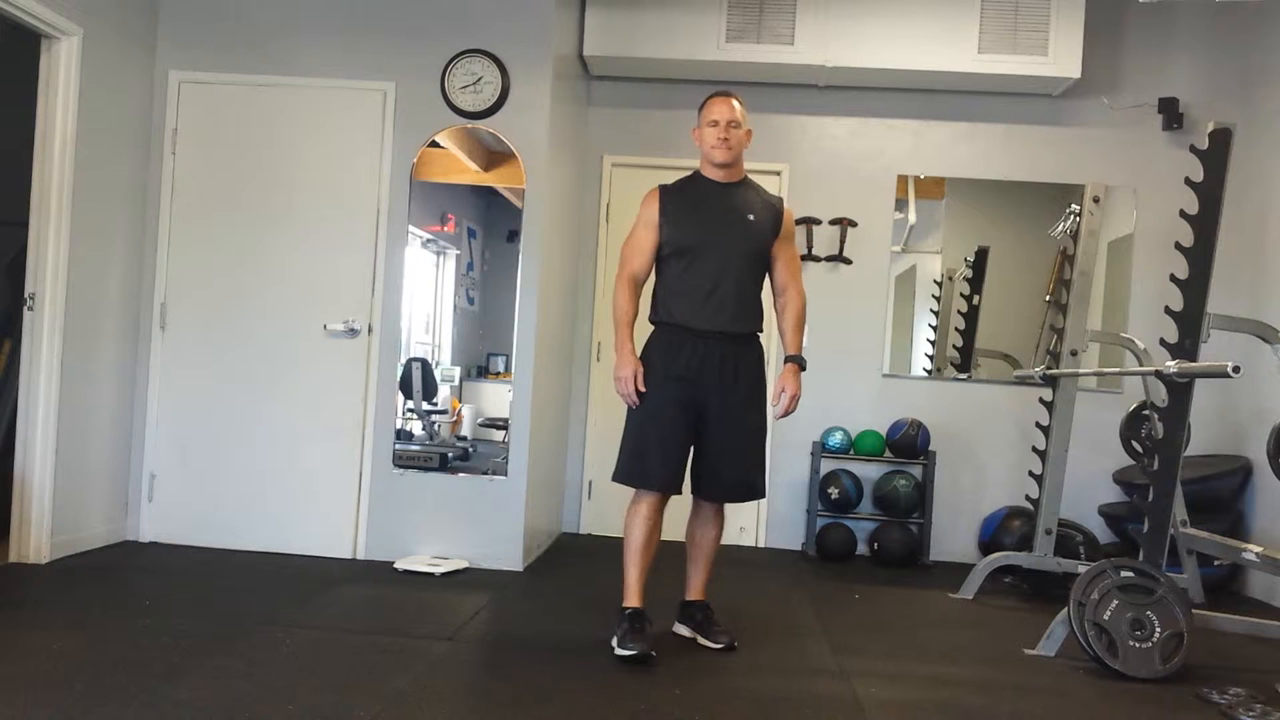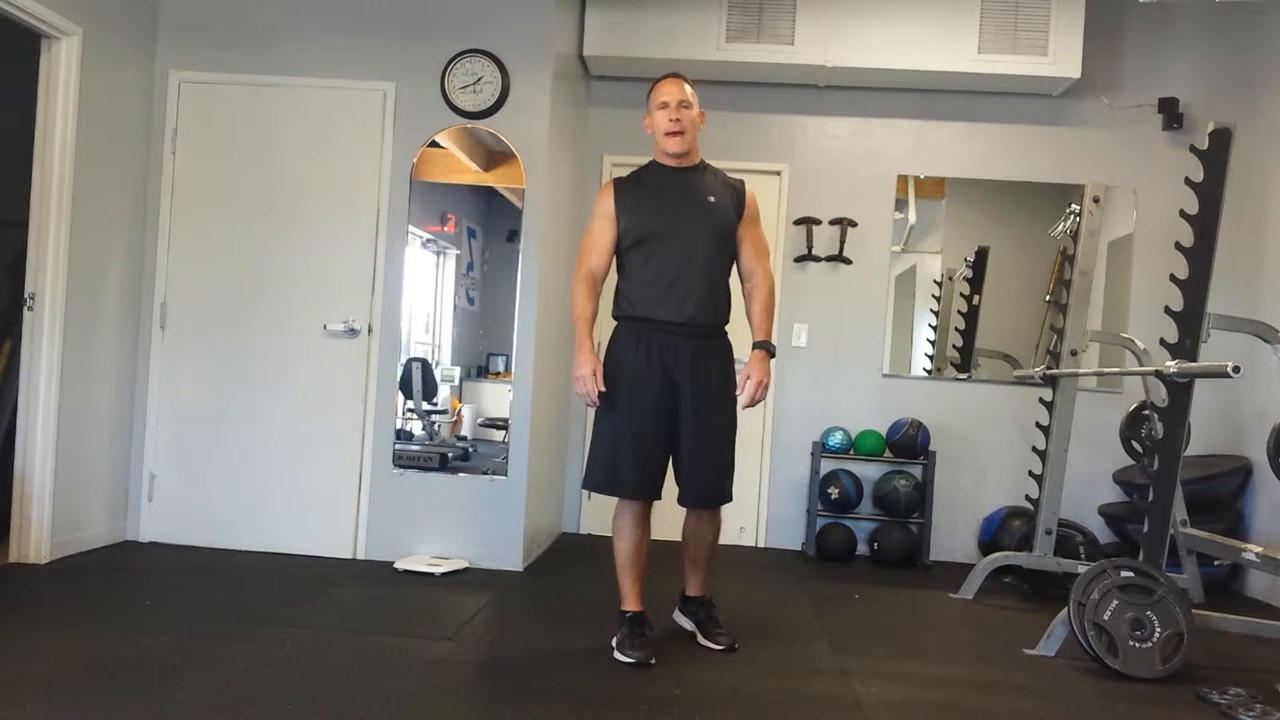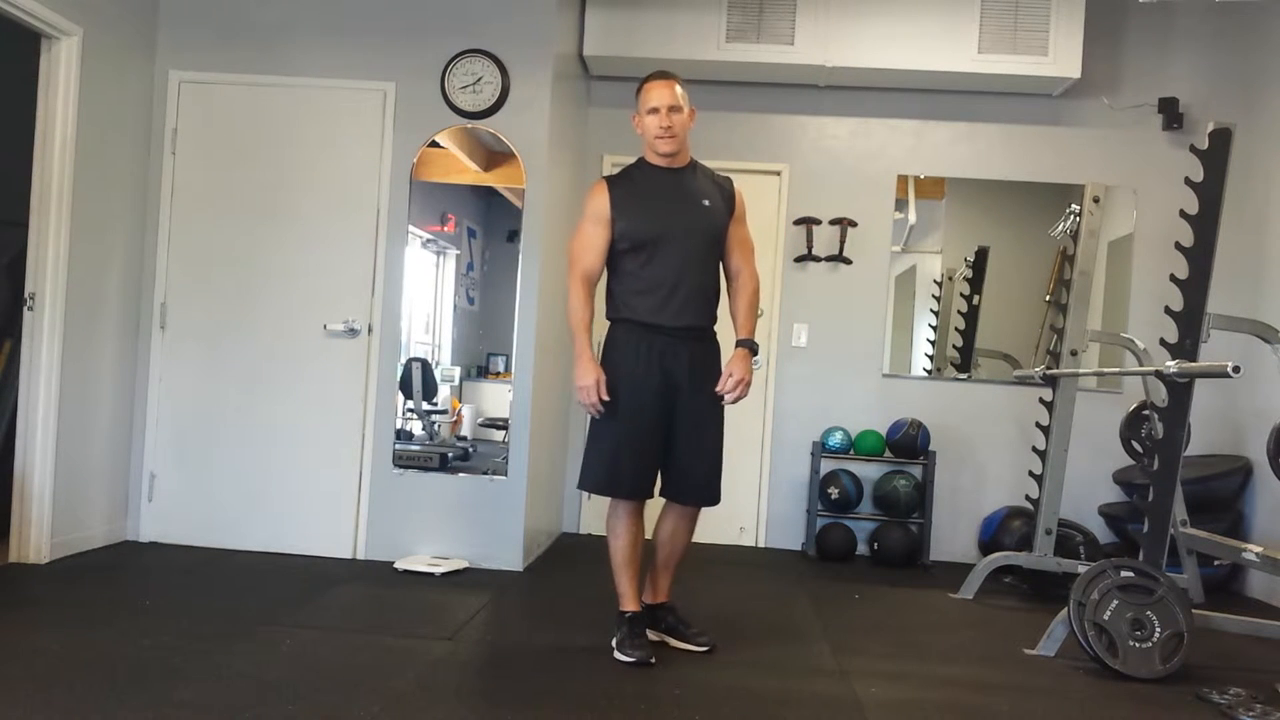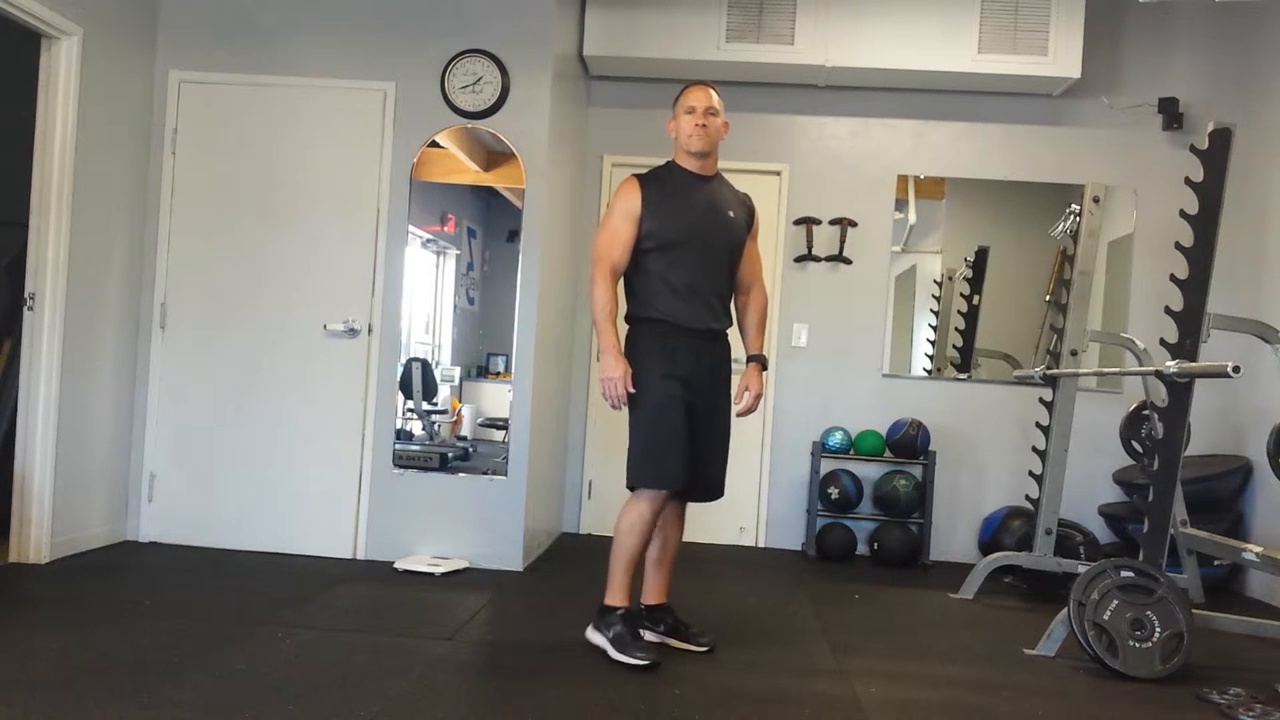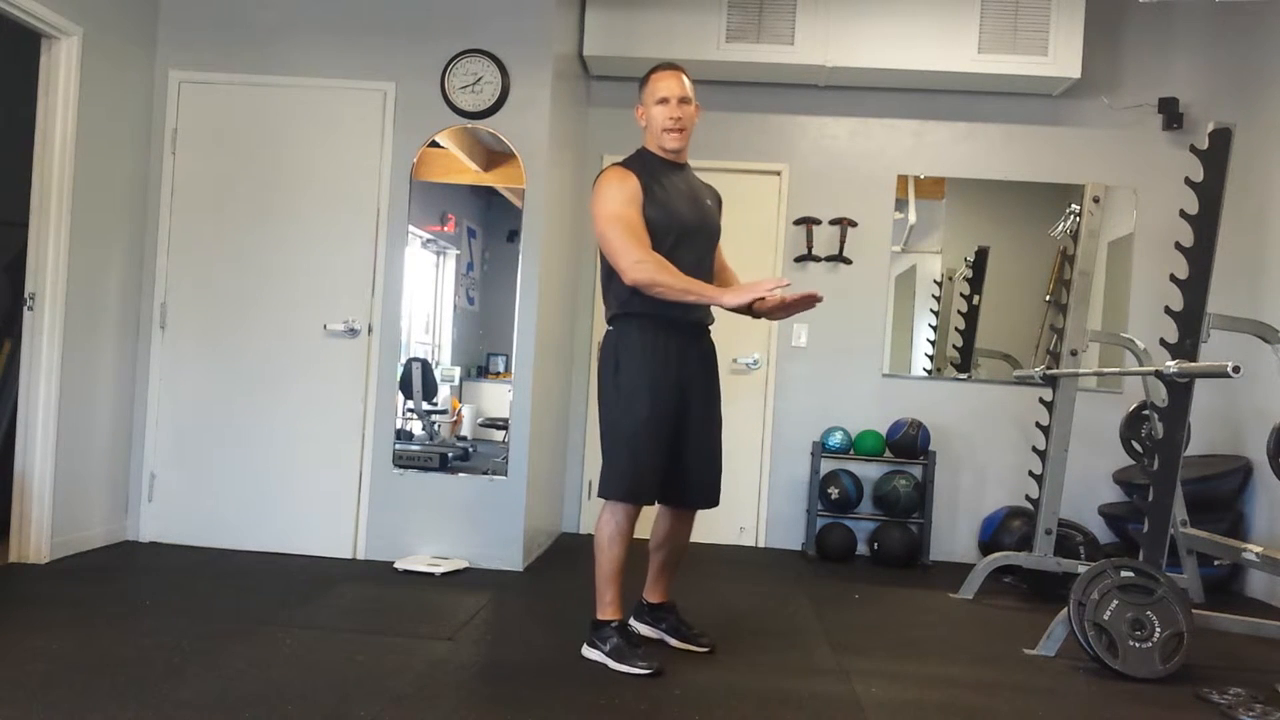
dt=1s
person 1, frame 1
left shoulder: (772, 211)
right shoulder: (664, 201)
left elbow: (788, 291)
right elbow: (630, 276)
left wrist: (792, 362)
right wrist: (625, 350)
left hip: (738, 361)
right hip: (671, 353)
left knee: (714, 493)
right knee: (651, 485)
left ankle: (694, 606)
right ankle: (632, 612)
person 1, frame 2
left shoulder: (734, 195)
right shoulder: (619, 193)
left elbow: (757, 276)
right elbow: (589, 273)
left wrist: (761, 348)
right wrist: (584, 348)
left hip: (708, 354)
right hip: (637, 350)
left knee: (707, 493)
right knee: (633, 492)
left ankle: (695, 600)
right ankle: (631, 616)
person 1, frame 3
left shoulder: (723, 193)
right shoulder: (611, 192)
left elbow: (742, 274)
right elbow: (582, 277)
left wrist: (744, 347)
right wrist: (584, 357)
left hip: (699, 354)
right hip: (633, 351)
left knee: (691, 492)
right knee: (627, 490)
left ankle: (658, 604)
right ankle: (630, 616)
person 1, frame 4
left shoulder: (741, 207)
right shoulder: (640, 191)
left elbow: (751, 291)
right elbow: (605, 272)
left wrist: (755, 362)
right wrist: (609, 351)
left hip: (712, 356)
right hip: (656, 347)
left knee: (679, 489)
right knee: (657, 482)
left ankle: (654, 610)
right ankle: (612, 612)
person 1, frame 5
left shoulder: (706, 194)
right shoulder: (622, 180)
right elbow: (635, 267)
left wrist: (760, 304)
right wrist: (722, 294)
left hip: (696, 348)
right hip: (640, 345)
left knee: (687, 491)
right knee: (628, 491)
left ankle: (655, 607)
right ankle: (606, 626)
